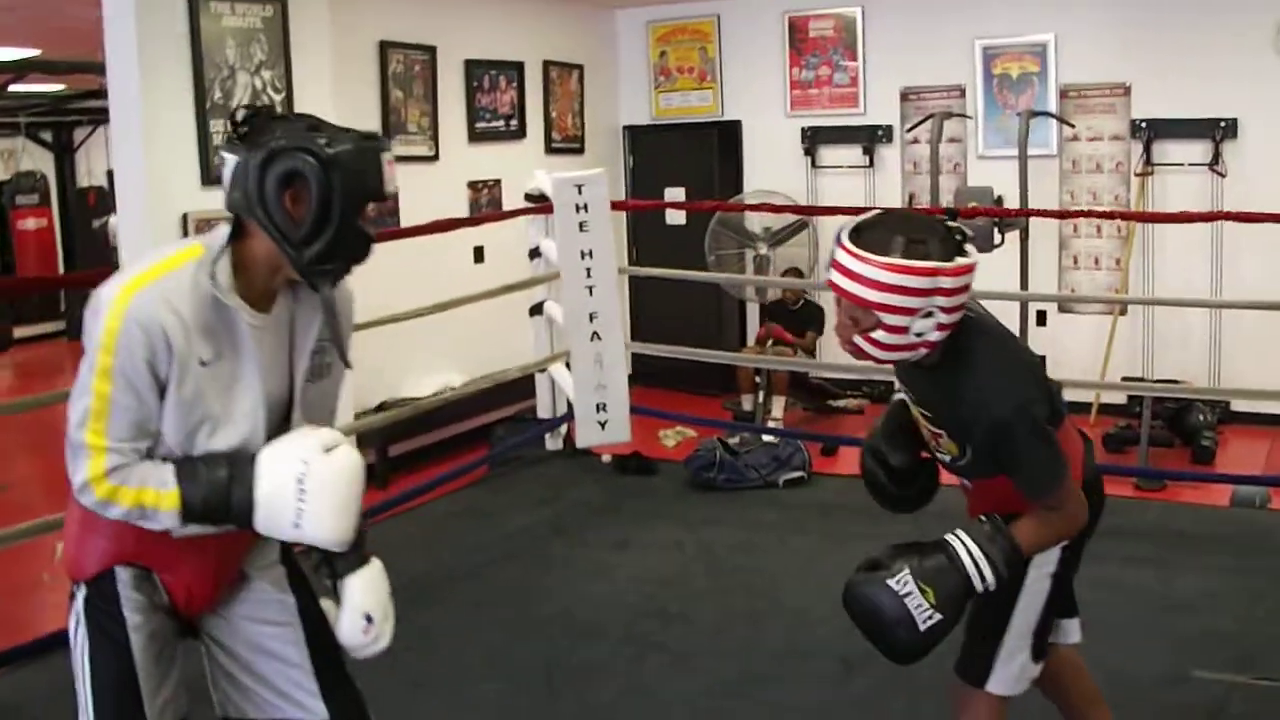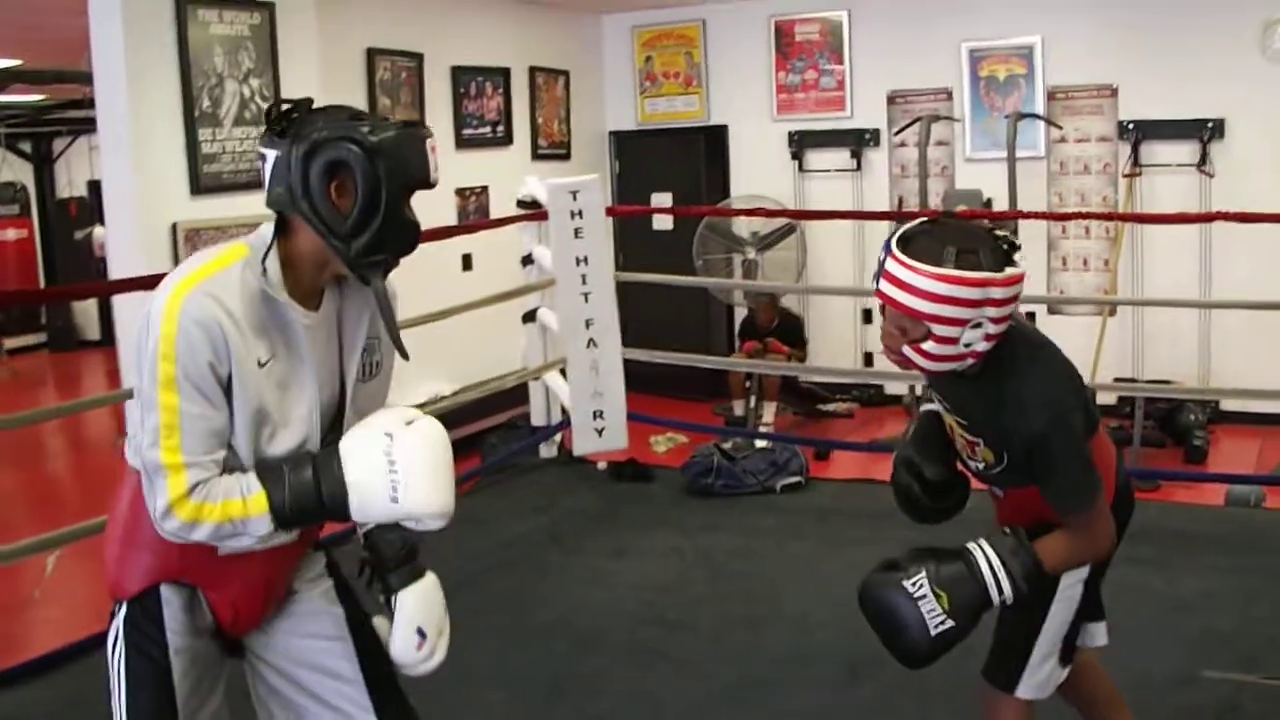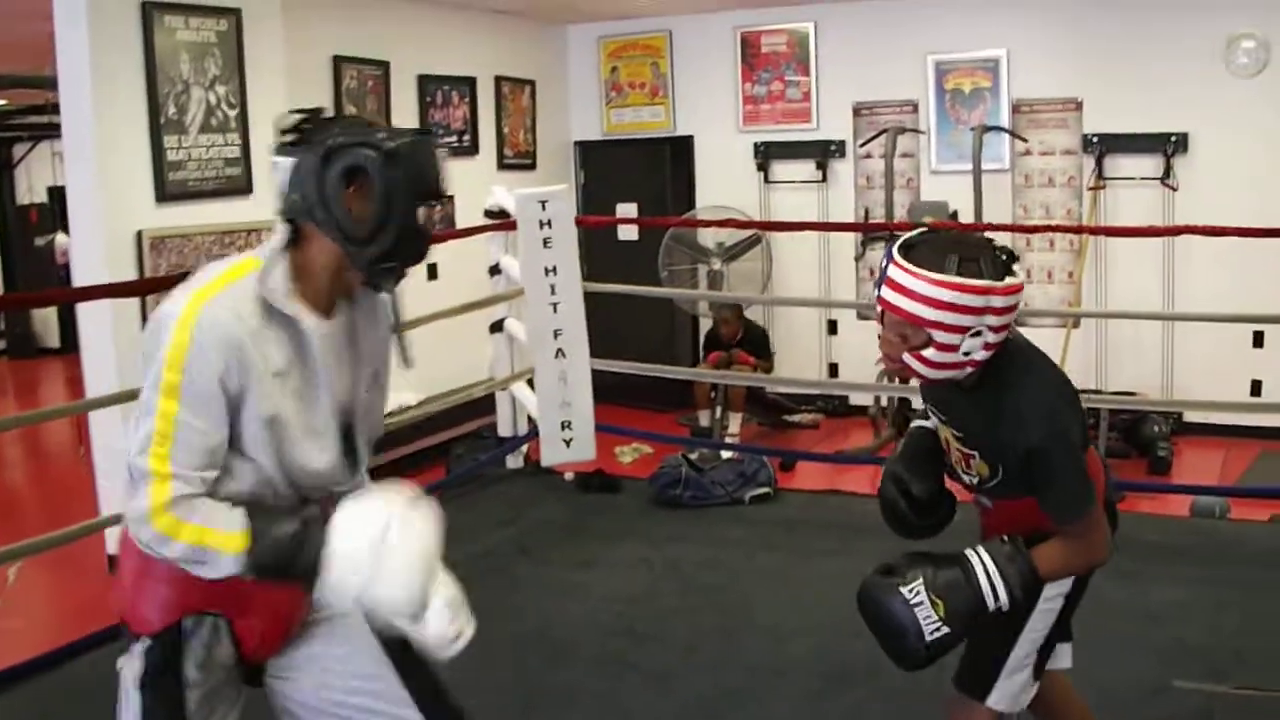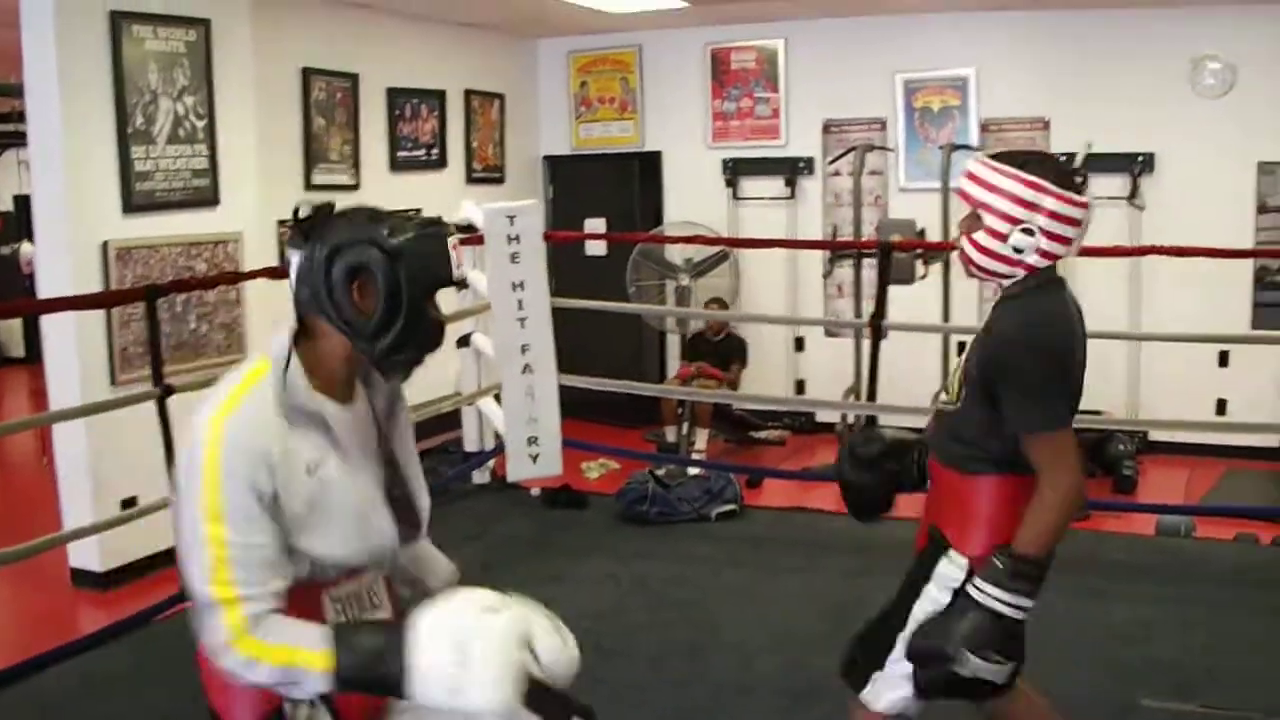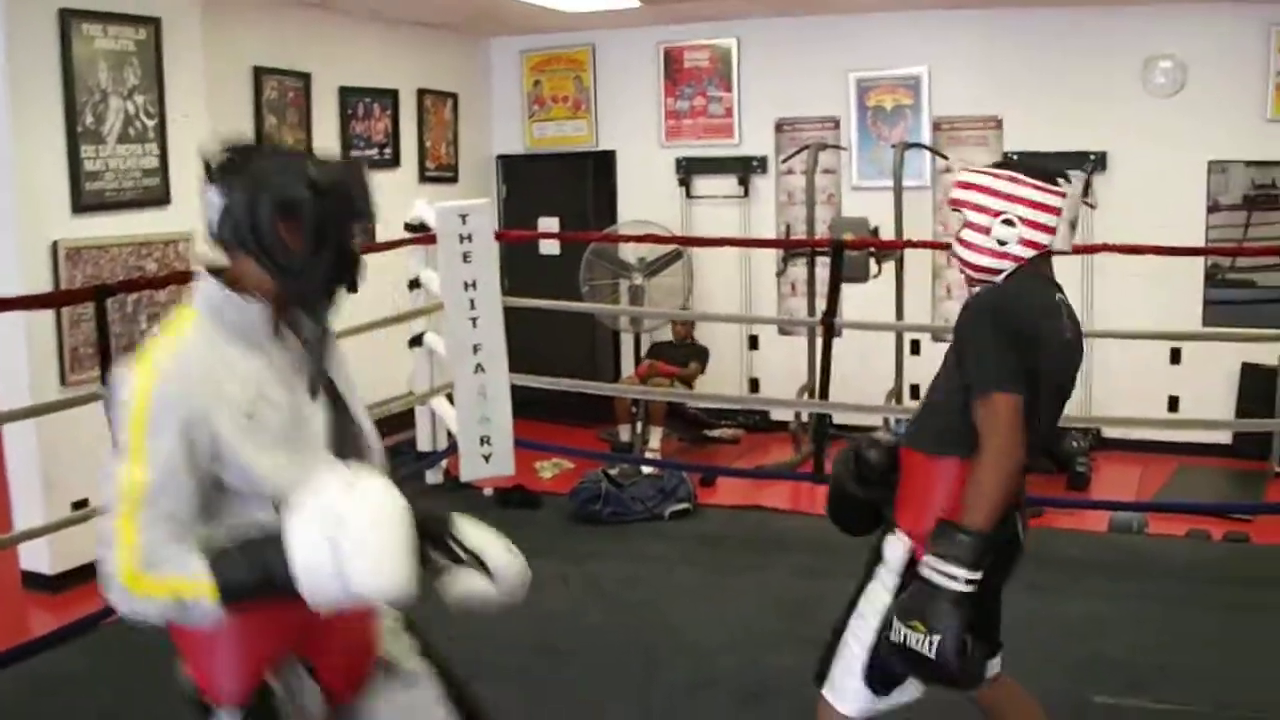
dt=0.3s
person 1, frame 1
left shoulder: (325, 297)
right shoulder: (145, 303)
right elbow: (99, 475)
left wrist: (349, 551)
right wrist: (242, 489)
left hip: (247, 548)
right hip: (132, 559)
person 1, frame 2
left shoulder: (364, 296)
right shoulder: (197, 306)
right elbow: (182, 505)
left wrist: (399, 565)
right wrist: (331, 485)
left hip: (288, 561)
right hip: (176, 568)
person 1, frame 3
left shoulder: (366, 309)
right shoulder: (210, 317)
right elbow: (164, 514)
left wrist: (407, 562)
right wrist: (313, 550)
left hip: (307, 590)
right hip: (192, 592)
person 1, frame 4
left shoulder: (378, 389)
right shoulder: (237, 428)
right elbow: (237, 635)
left wrist: (488, 621)
right wrist: (400, 657)
left hip: (376, 638)
person 1, frame 5
left shoulder: (302, 331)
right shoulder: (172, 373)
right elbow: (135, 575)
left wrist: (429, 528)
right wrist: (281, 560)
left hip: (351, 626)
right hip: (253, 645)
person 2, frame 1
left shoulder: (996, 396)
right shoulder: (930, 336)
left elbow: (1066, 511)
left wrist: (960, 565)
right wrist: (902, 423)
left hip: (1043, 509)
right hip: (1009, 494)
right knee: (1038, 641)
person 2, frame 2
left shoulder: (1037, 405)
right shoulder: (956, 345)
left elbow: (1093, 535)
left wrist: (978, 574)
right wrist: (931, 432)
left hip: (1074, 519)
right hip: (1029, 501)
right knee: (1055, 652)
person 2, frame 3
left shoulder: (1035, 414)
right shoulder: (948, 358)
left elbow: (1090, 543)
left wrist: (973, 582)
right wrist: (921, 447)
left hip: (1057, 537)
right hip: (1010, 521)
right knee: (1029, 671)
person 2, frame 4
left shoulder: (1031, 328)
right shoulder: (1036, 308)
left elbow: (1062, 481)
left wrist: (998, 593)
left hip: (981, 551)
right hip: (984, 537)
person 2, frame 5
left shoulder: (997, 311)
right shoulder: (1054, 316)
left elbow: (1001, 446)
left wrist: (952, 569)
right wrist: (907, 460)
left hip: (937, 540)
right hip: (980, 539)
right knee: (980, 673)
